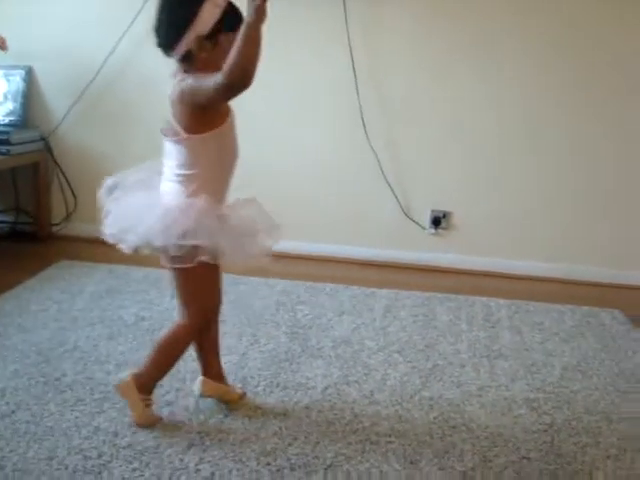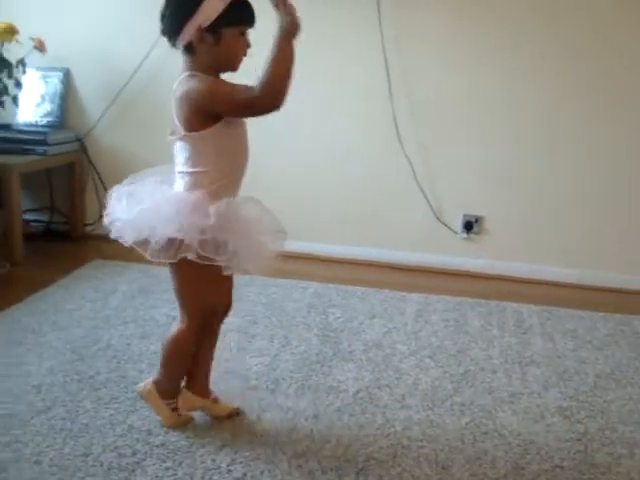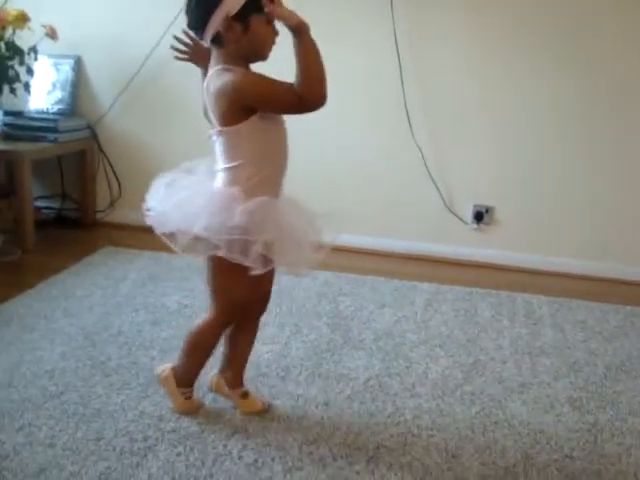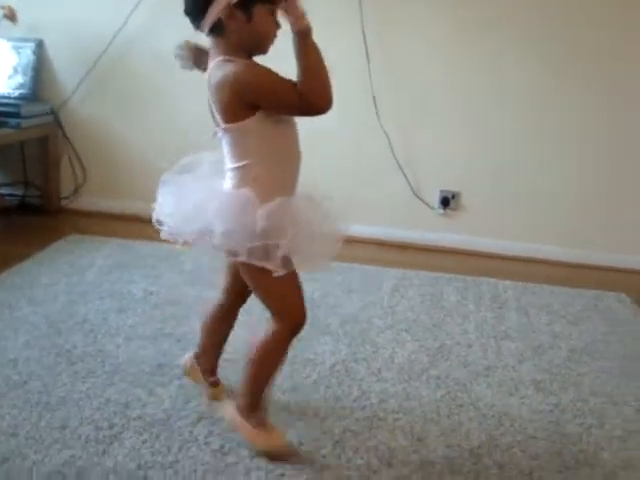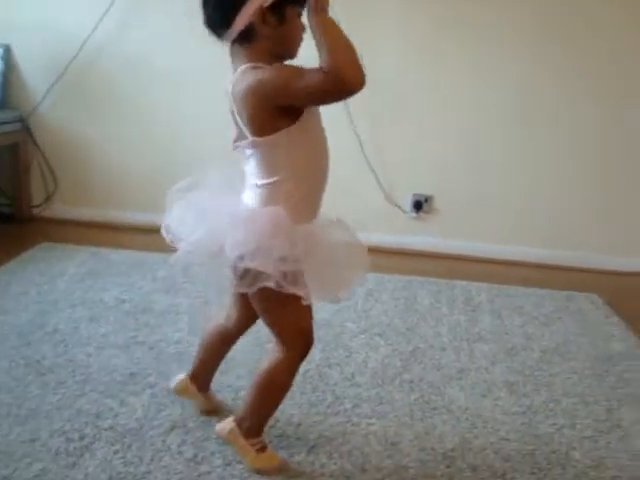
dt=0.3s
person 1, frame 1
left shoulder: (186, 83)
right shoulder: (196, 91)
right elbow: (237, 76)
left hip: (181, 212)
right hip: (190, 221)
left knee: (206, 308)
right knee: (195, 317)
left ankle: (213, 378)
right ankle: (140, 384)
person 1, frame 2
left shoulder: (201, 84)
right shoulder: (201, 90)
right elbow: (268, 98)
left hip: (210, 218)
right hip: (194, 222)
left knee: (217, 310)
right knee: (196, 318)
left ankle: (196, 389)
right ankle: (163, 390)
person 1, frame 3
left shoulder: (225, 76)
right shoulder: (235, 83)
right elbow: (310, 97)
left wrist: (207, 65)
left hip: (252, 213)
right hip: (233, 217)
left knee: (255, 304)
right knee: (226, 312)
left ankle: (231, 381)
right ankle: (178, 377)
person 1, frame 4
left shoulder: (225, 69)
right shoulder: (238, 74)
right elbow: (316, 100)
left wrist: (207, 65)
left hip: (250, 212)
right hip: (251, 217)
left knee: (233, 297)
right knee: (290, 319)
left ankle: (203, 368)
right ankle: (248, 411)
person 1, frame 5
left shoulder: (249, 76)
right shoulder: (266, 81)
right elbow: (348, 79)
left hip: (265, 230)
right hip: (271, 237)
left knee: (241, 318)
right knee: (296, 344)
left ankle: (197, 383)
right ankle: (245, 430)
